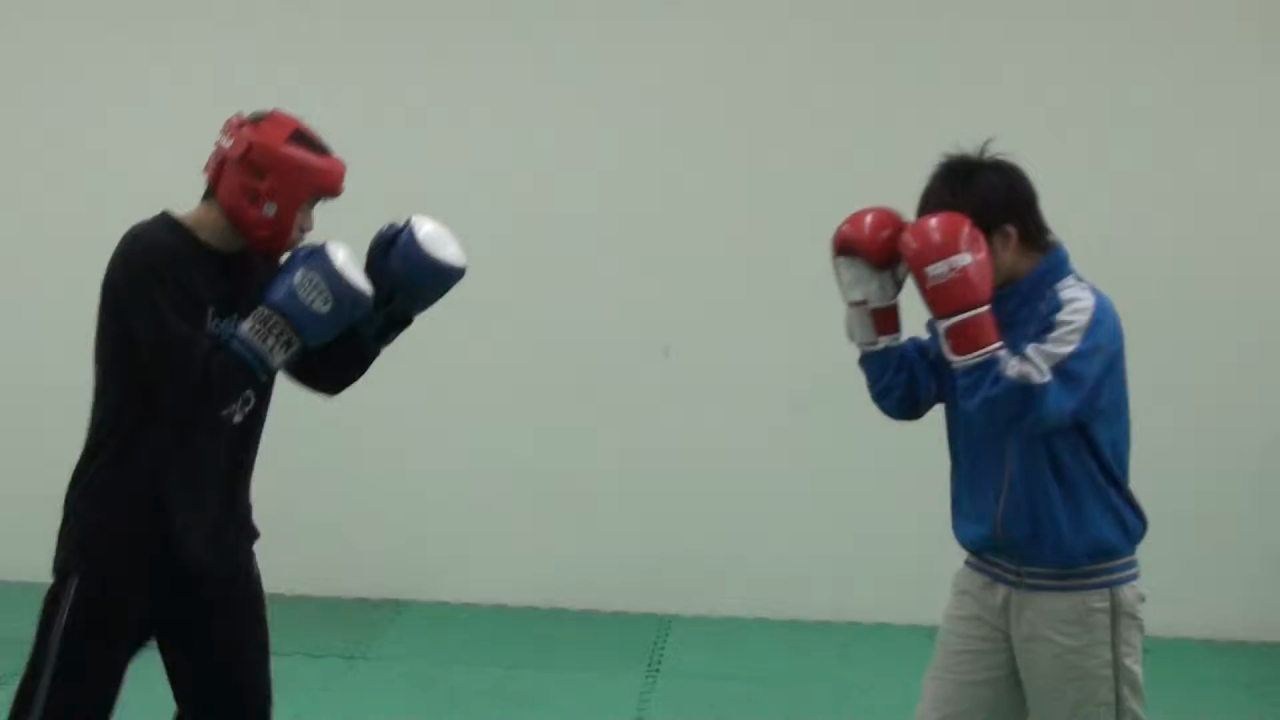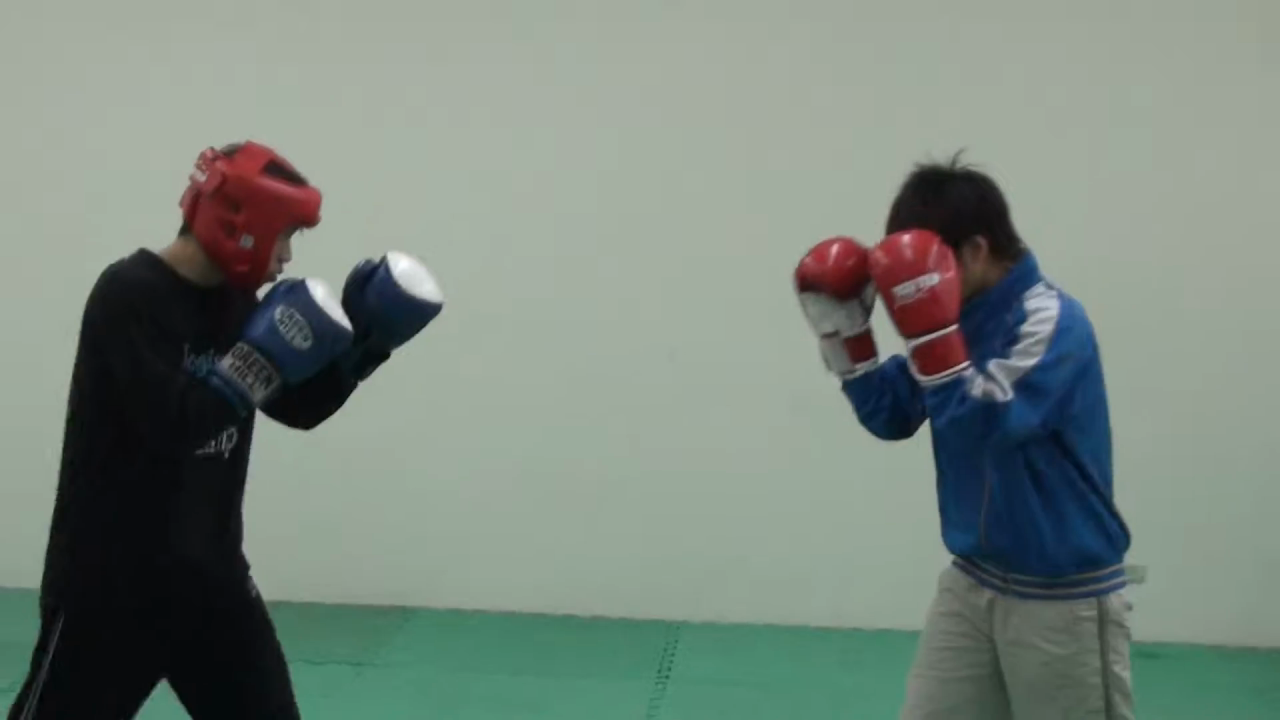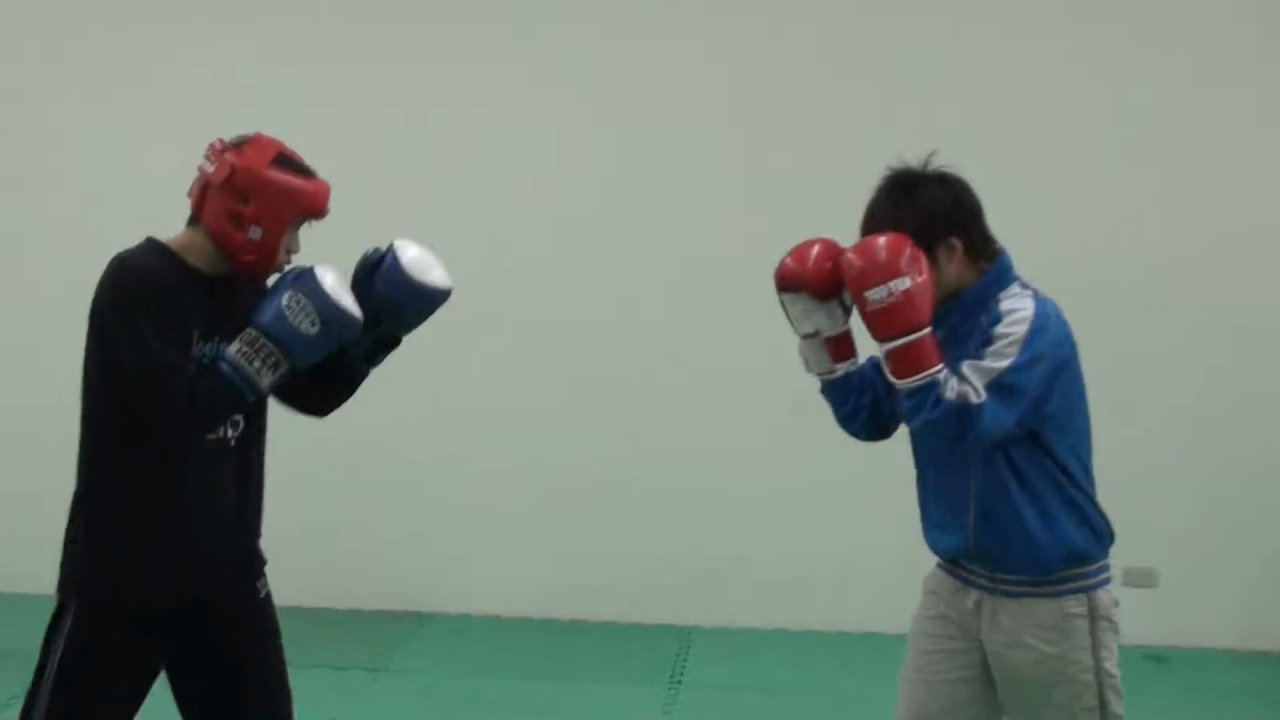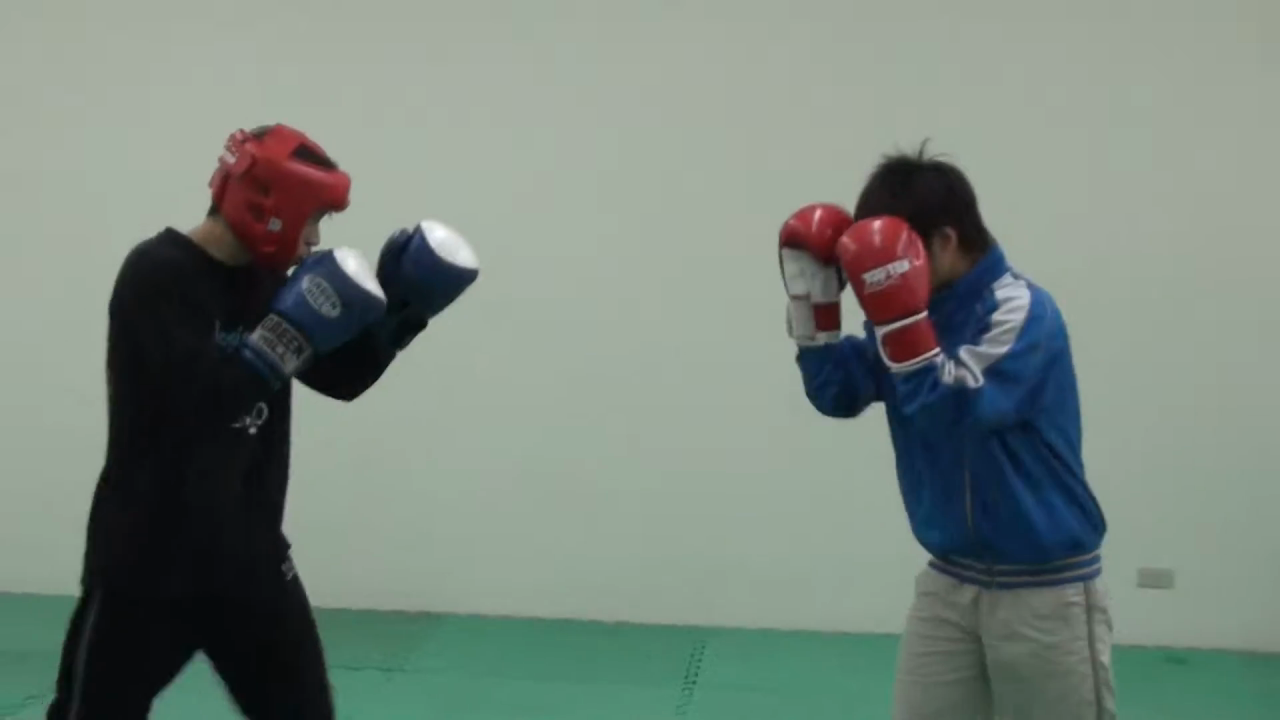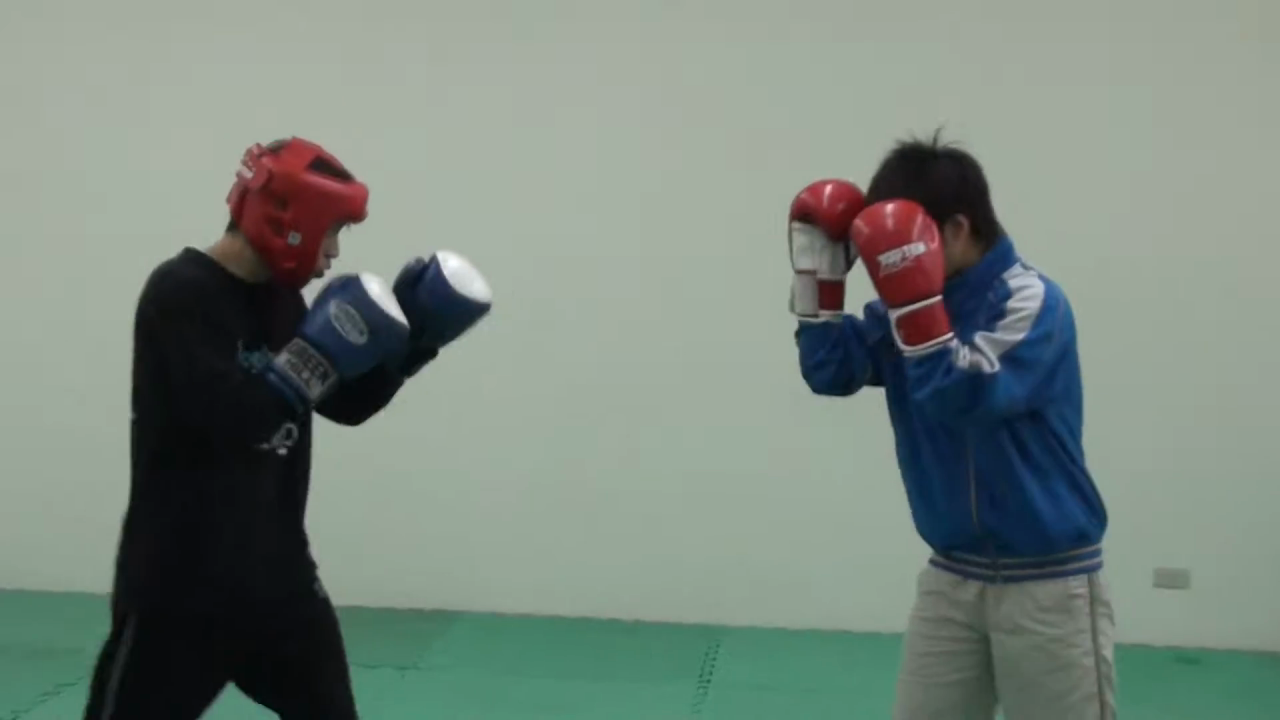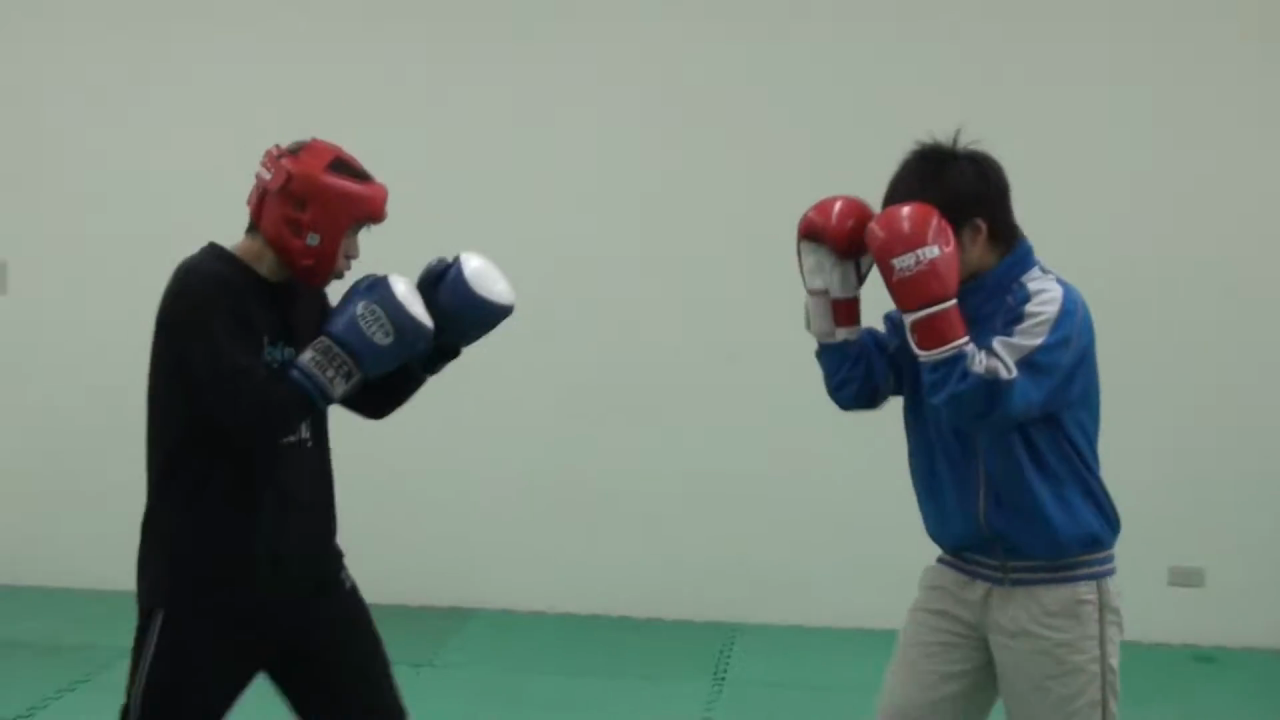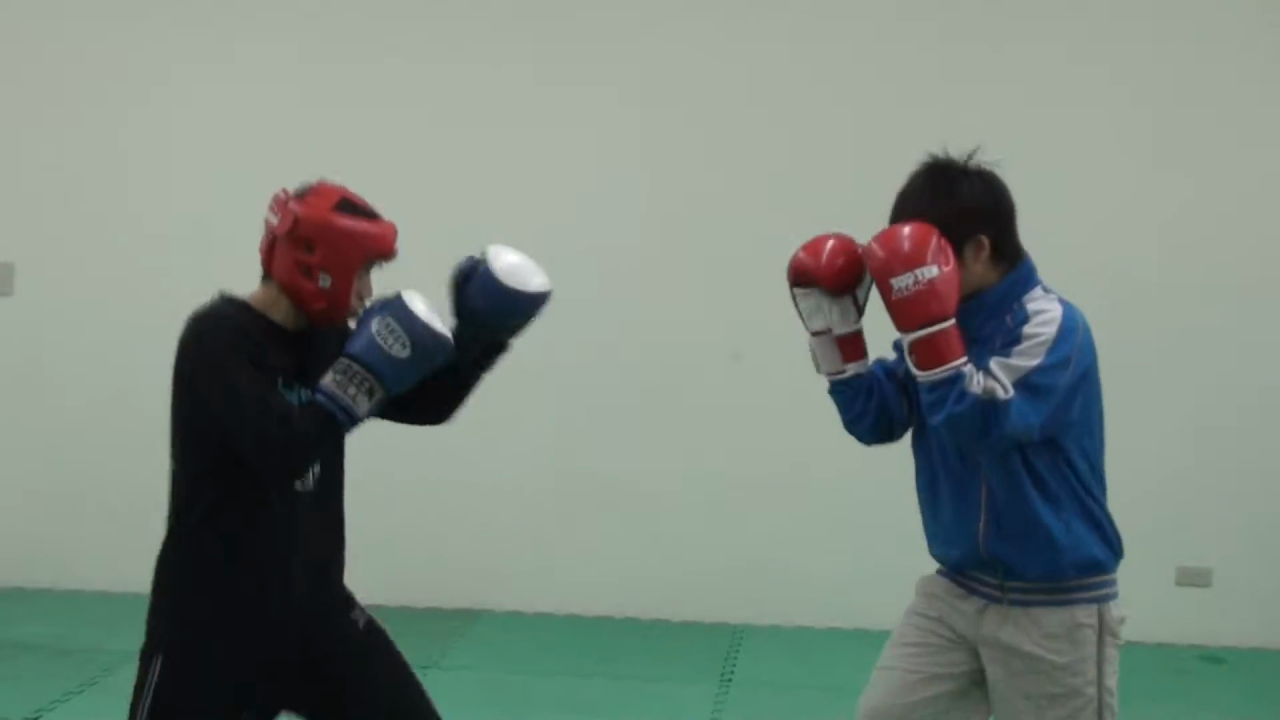
dt=0.1s
person 1, frame 1
left shoulder: (254, 266)
right shoulder: (149, 258)
left elbow: (328, 372)
right elbow: (185, 390)
left wrist: (390, 304)
right wrist: (285, 321)
left hip: (213, 535)
right hip: (120, 531)
person 1, frame 2
left shoulder: (232, 300)
right shoulder: (128, 295)
left elbow: (303, 406)
right elbow: (167, 426)
left wrist: (368, 338)
right wrist: (262, 357)
left hip: (208, 567)
right hip: (107, 571)
person 1, frame 3
left shoulder: (241, 288)
right shoulder: (135, 283)
left elbow: (316, 394)
right elbow: (174, 412)
left wrist: (377, 327)
right wrist: (271, 342)
left hip: (224, 561)
right hip: (121, 563)
person 1, frame 4
left shoulder: (264, 278)
right shoulder: (157, 274)
left elbow: (343, 377)
right elbow: (200, 402)
left wrist: (402, 310)
right wrist: (294, 331)
left hip: (248, 551)
right hip: (148, 550)
person 1, frame 5
left shoulder: (281, 299)
right shoulder: (179, 294)
left elbow: (351, 402)
right elbow: (226, 424)
left wrist: (415, 338)
right wrist: (319, 352)
left hip: (275, 570)
right hip: (173, 579)
person 1, frame 6
left shoulder: (302, 296)
right shoulder: (203, 289)
left elbow: (375, 397)
right elbow: (249, 419)
left wrist: (440, 337)
right wrist: (345, 351)
left hip: (303, 561)
right hip: (202, 570)
person 1, frame 7
left shoulder: (318, 340)
right shoulder: (216, 339)
left elbow: (425, 401)
right elbow: (270, 454)
left wrist: (482, 333)
right wrist: (363, 372)
left hip: (309, 604)
person 2, frame 1
left shoulder: (1082, 313)
right shoulder: (985, 306)
left elbow: (1013, 408)
right elbow: (902, 396)
left wrist: (959, 305)
right wrist: (872, 299)
left hip: (1078, 588)
right hip: (988, 577)
person 2, frame 2
left shoulder: (1052, 321)
right shoulder: (960, 319)
left elbow: (978, 423)
right elbow: (889, 415)
left wrist: (928, 323)
right wrist: (841, 328)
left hip: (1065, 595)
right hip: (976, 581)
person 2, frame 3
left shoulder: (1030, 323)
right shoulder: (932, 322)
left elbow: (952, 424)
right elbow: (867, 416)
left wrist: (899, 327)
right wrist: (823, 327)
left hip: (1053, 596)
right hip: (961, 584)
person 2, frame 4
left shoulder: (1024, 313)
right shoulder: (923, 309)
left elbow: (949, 411)
right elbow: (836, 393)
left wrist: (898, 310)
right wrist: (813, 297)
left hip: (1047, 587)
right hip: (952, 582)
person 2, frame 5
left shoulder: (1032, 301)
right shoulder: (922, 300)
left elbow: (959, 397)
right elbow: (830, 370)
left wrist: (912, 295)
right wrist: (819, 268)
left hip: (1047, 582)
right hip: (952, 576)
person 2, frame 6
left shoulder: (1049, 306)
right shoulder: (939, 303)
left elbow: (976, 401)
right elbow: (853, 385)
left wrist: (926, 299)
right wrist: (832, 288)
left hip: (1056, 586)
right hip: (960, 577)
person 2, frame 7
left shoulder: (1052, 327)
right shoulder: (945, 323)
left elbow: (974, 424)
right elbow: (872, 420)
left wrist: (924, 321)
right wrist: (832, 324)
left hip: (1056, 608)
right hip: (959, 592)
